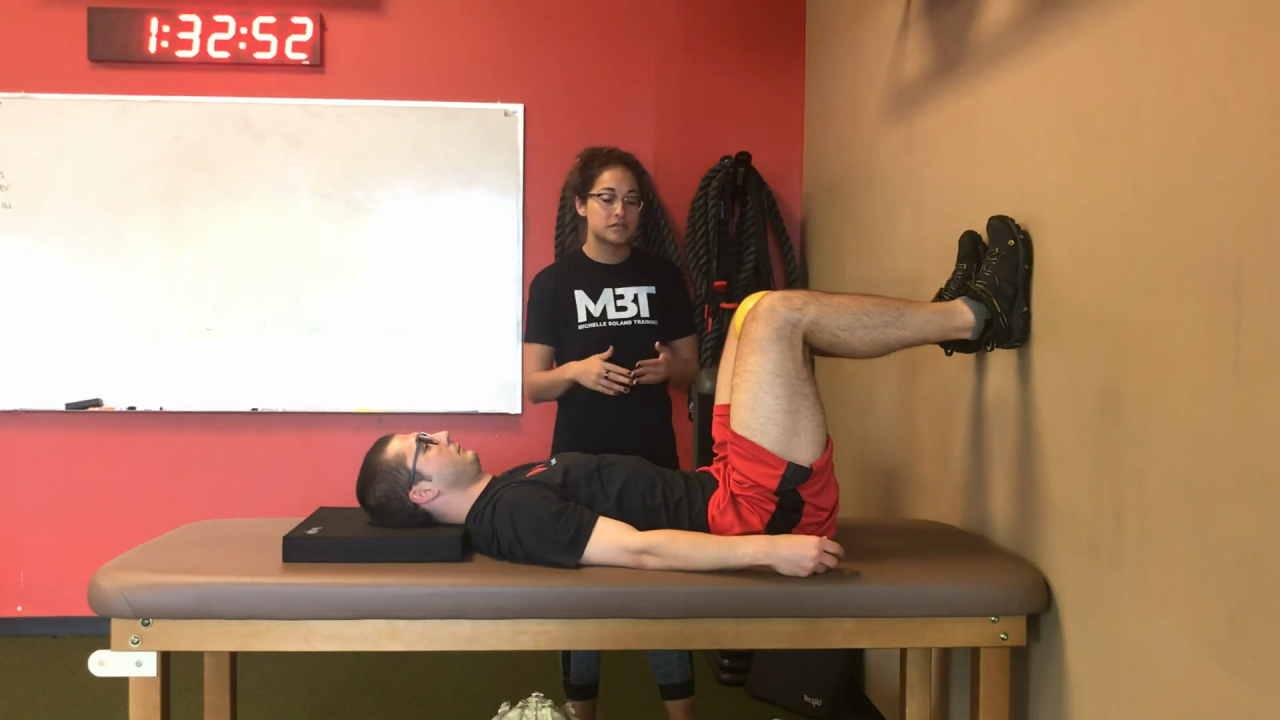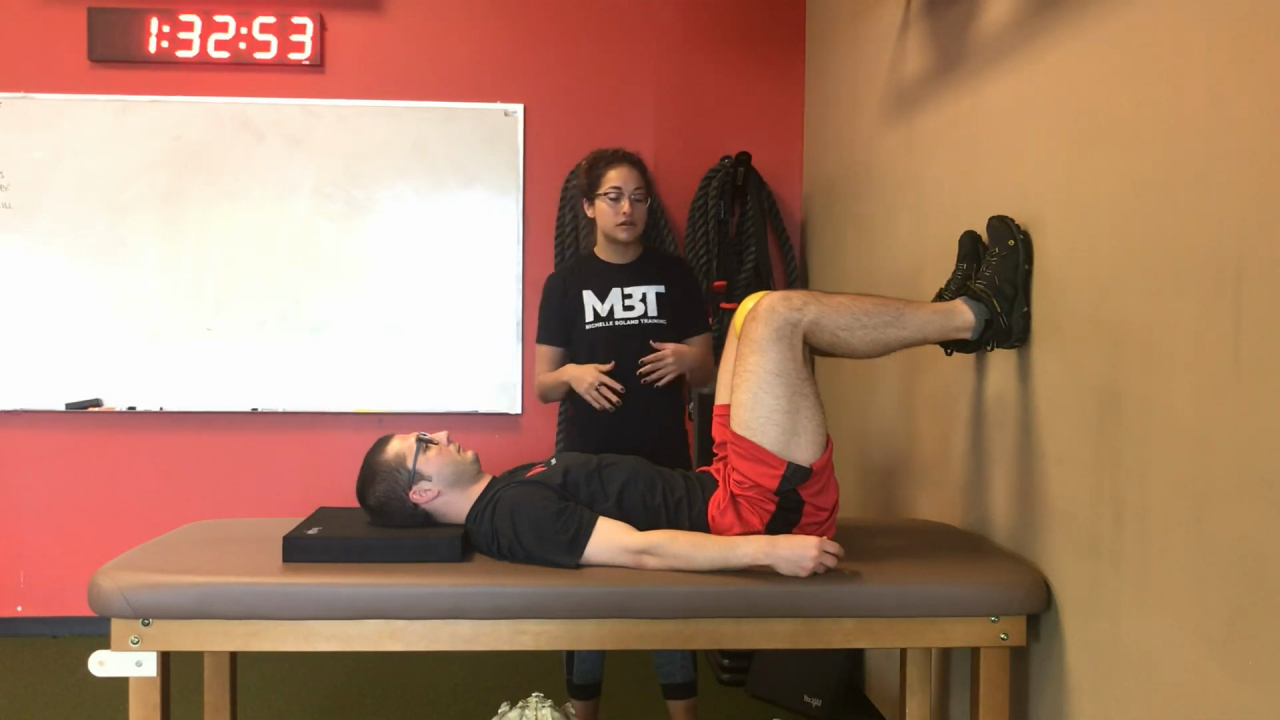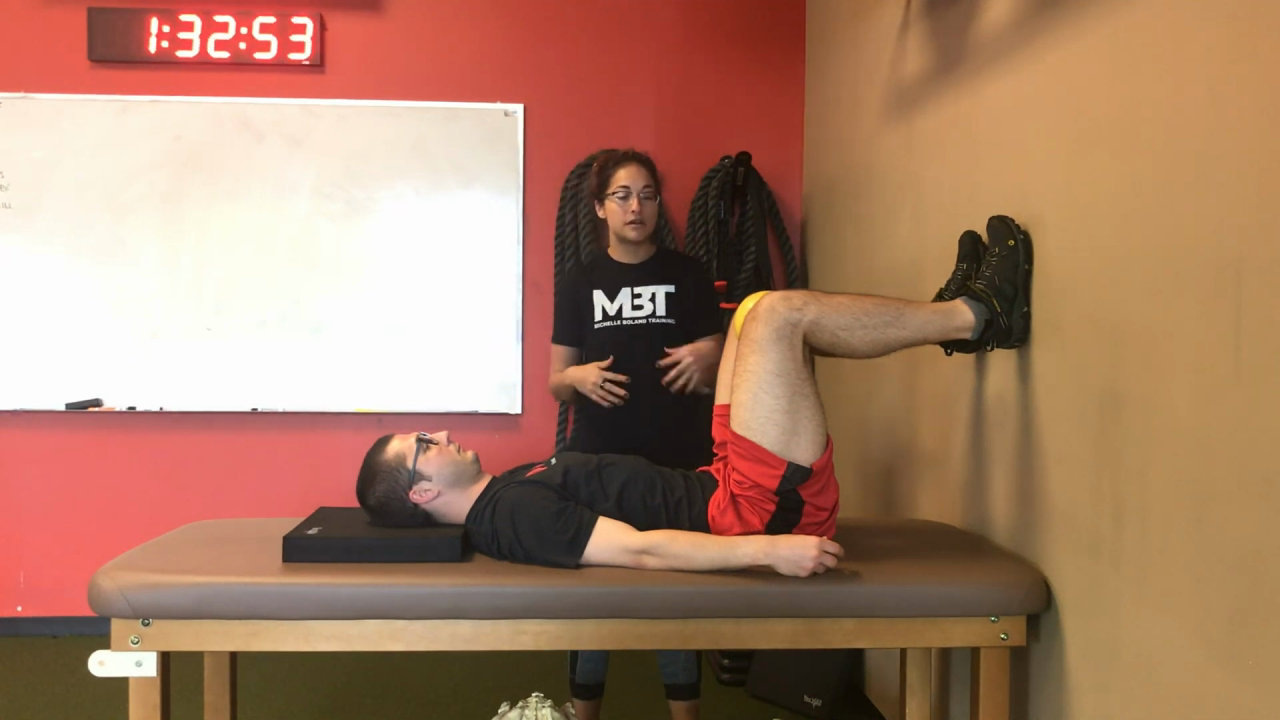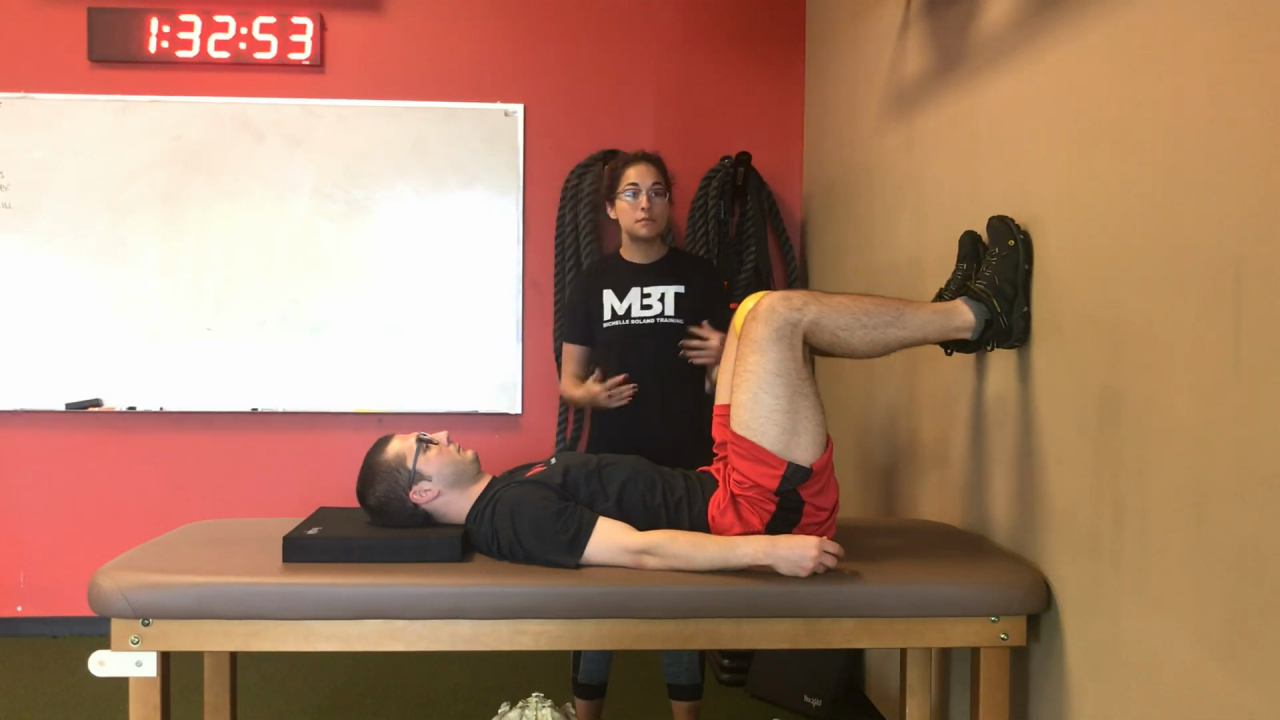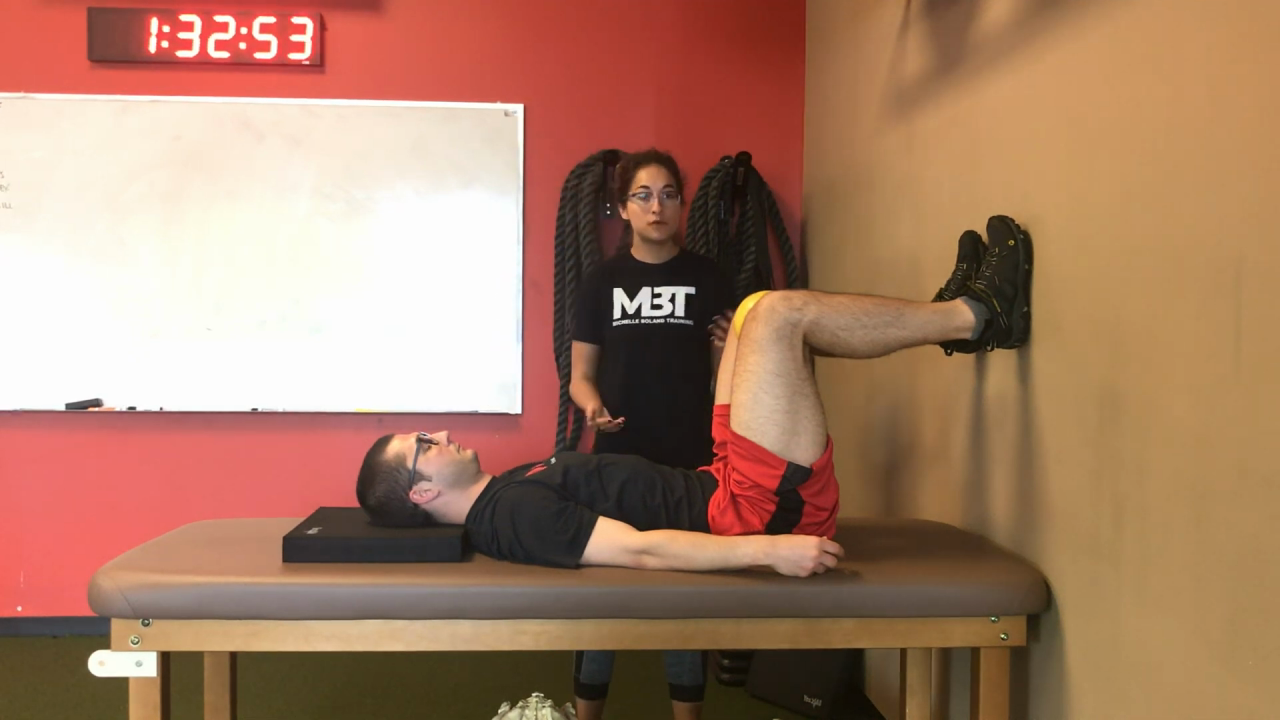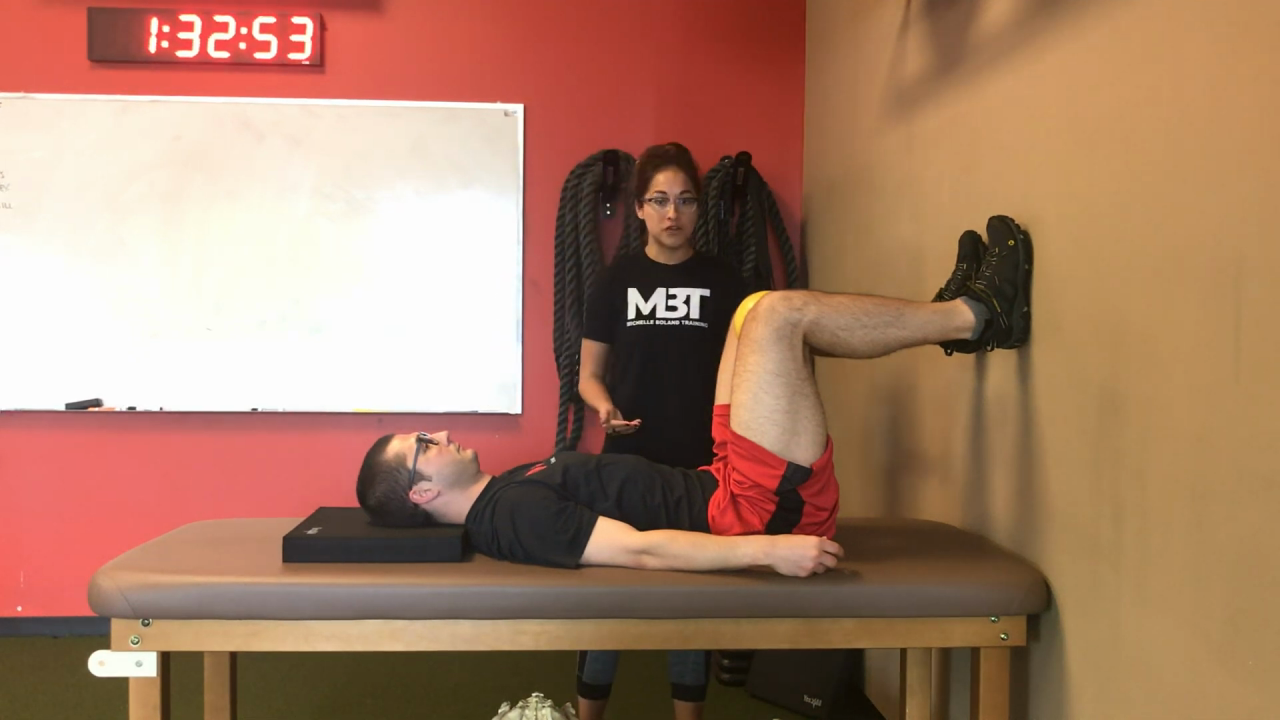
dt=0.2s
person 1, frame 1
left shoulder: (509, 494)
right shoulder: (511, 516)
right elbow: (640, 550)
right wrist: (770, 548)
left hip: (719, 488)
right hip: (755, 509)
left knee: (759, 313)
right knee: (778, 313)
left ankle: (957, 315)
right ankle: (974, 314)
person 1, frame 2
left shoulder: (504, 491)
right shoulder: (513, 519)
right elbow: (637, 550)
right wrist: (772, 545)
left hip: (719, 491)
right hip: (746, 514)
left knee: (760, 312)
right knee: (778, 311)
left ankle: (954, 312)
right ankle: (976, 312)
person 1, frame 3
left shoulder: (507, 490)
right shoulder: (512, 514)
right elbow: (640, 550)
right wrist: (770, 548)
left hip: (720, 489)
right hip: (752, 509)
left knee: (760, 311)
right knee: (779, 312)
left ankle: (958, 313)
right ankle: (976, 314)
person 1, frame 4
left shoulder: (505, 491)
right shoulder: (514, 518)
right elbow: (639, 551)
right wrist: (771, 548)
left hip: (718, 490)
right hip: (749, 513)
left knee: (762, 314)
right knee: (777, 313)
left ankle: (954, 313)
right ankle: (974, 314)
person 1, frame 5
left shoulder: (507, 492)
right shoulder: (512, 515)
right elbow: (639, 550)
right wrist: (769, 549)
left hip: (719, 487)
right hip: (753, 510)
left knee: (761, 313)
right knee: (778, 313)
left ankle: (956, 313)
right ankle: (976, 314)
person 1, frame 6
left shoulder: (509, 489)
right shoulder: (513, 518)
right elbow: (639, 547)
right wrist: (768, 547)
left hip: (736, 485)
right hip: (751, 508)
left knee: (765, 310)
right knee: (778, 313)
left ankle: (959, 308)
right ankle: (974, 313)
person 2, frame 1
left shoulder: (664, 276)
right shoulder: (553, 282)
left elbow: (691, 370)
right elbow: (534, 385)
left wrist: (669, 367)
right wrist: (576, 371)
left hip: (654, 459)
right hip: (581, 462)
person 2, frame 2
left shoulder: (676, 275)
right shoulder: (565, 283)
left elbow: (706, 372)
right elbow: (543, 385)
left wrist: (687, 361)
right wrist: (573, 374)
left hip: (664, 459)
right hip: (590, 461)
person 2, frame 3
left shoulder: (689, 275)
right shoulder: (580, 284)
left elbow: (716, 371)
right elbow: (555, 382)
left wrist: (706, 362)
right wrist: (578, 379)
left hip: (677, 460)
right hip: (601, 462)
person 2, frame 4
left shoulder: (700, 277)
right shoulder: (592, 282)
left elbow: (721, 380)
right elbow: (569, 378)
left wrist: (722, 359)
right wrist: (586, 391)
left hip: (684, 461)
right hip: (610, 462)
person 2, frame 5
left shoulder: (709, 279)
right shoulder: (603, 280)
right elbow: (581, 375)
right wrist: (593, 407)
left hip: (691, 461)
right hip: (618, 460)
person 2, frame 6
left shoulder: (724, 282)
right shoulder: (617, 279)
right elbow: (590, 374)
right wrist: (605, 407)
left hip: (700, 462)
right hip: (629, 461)
